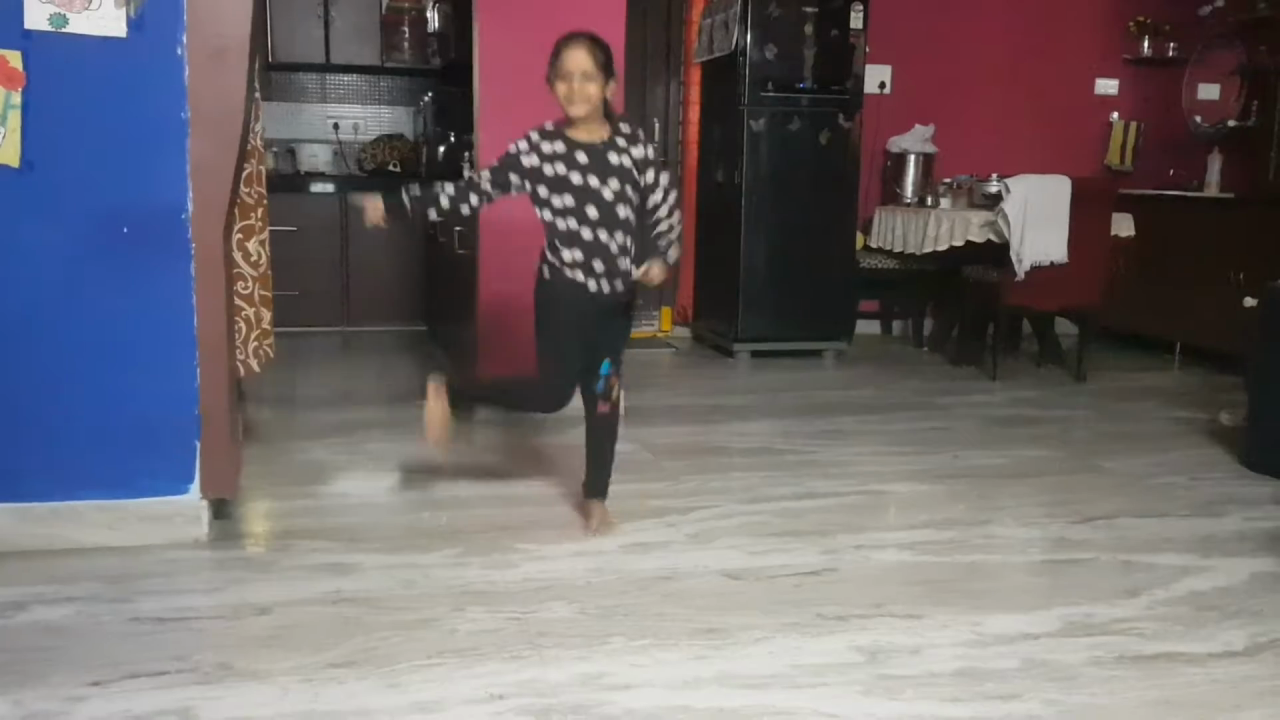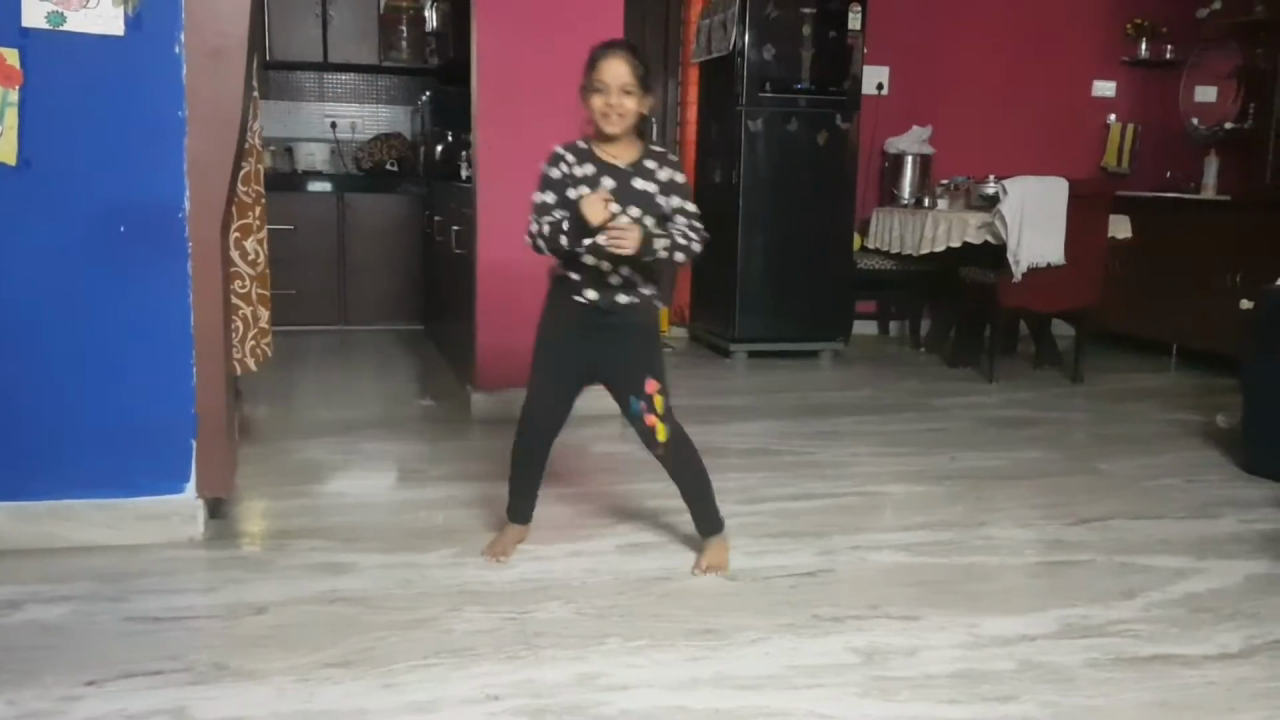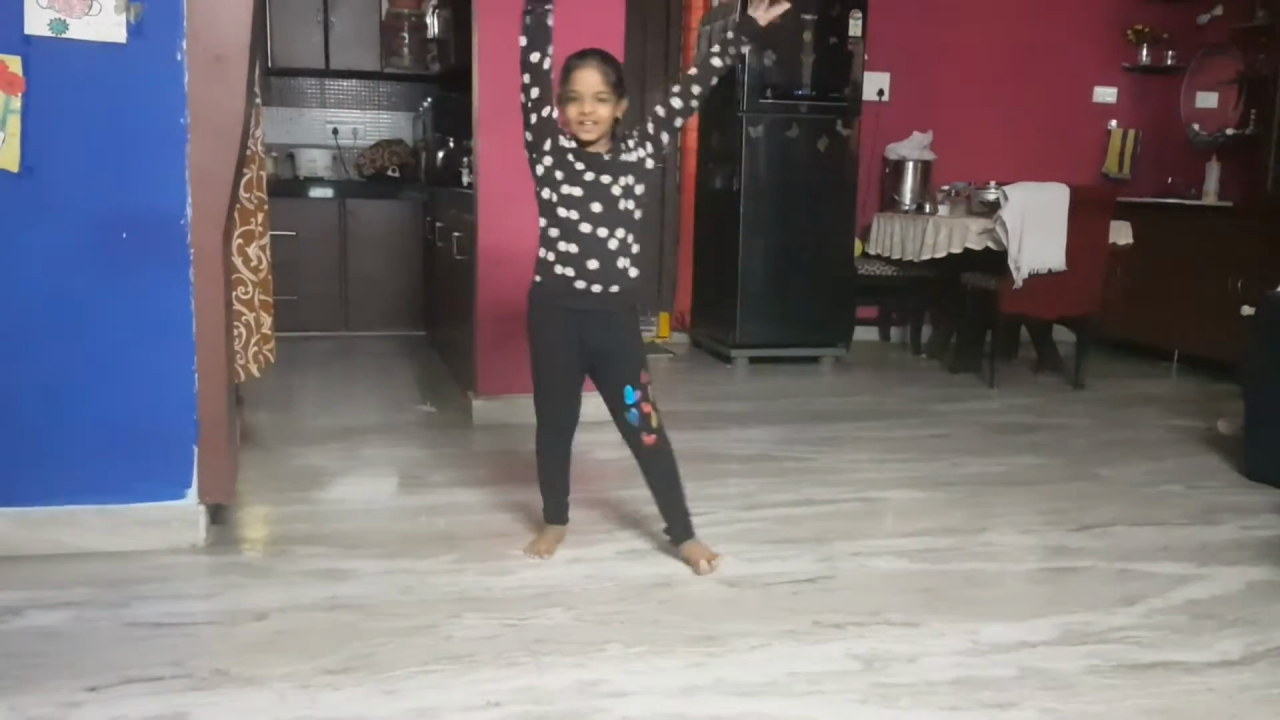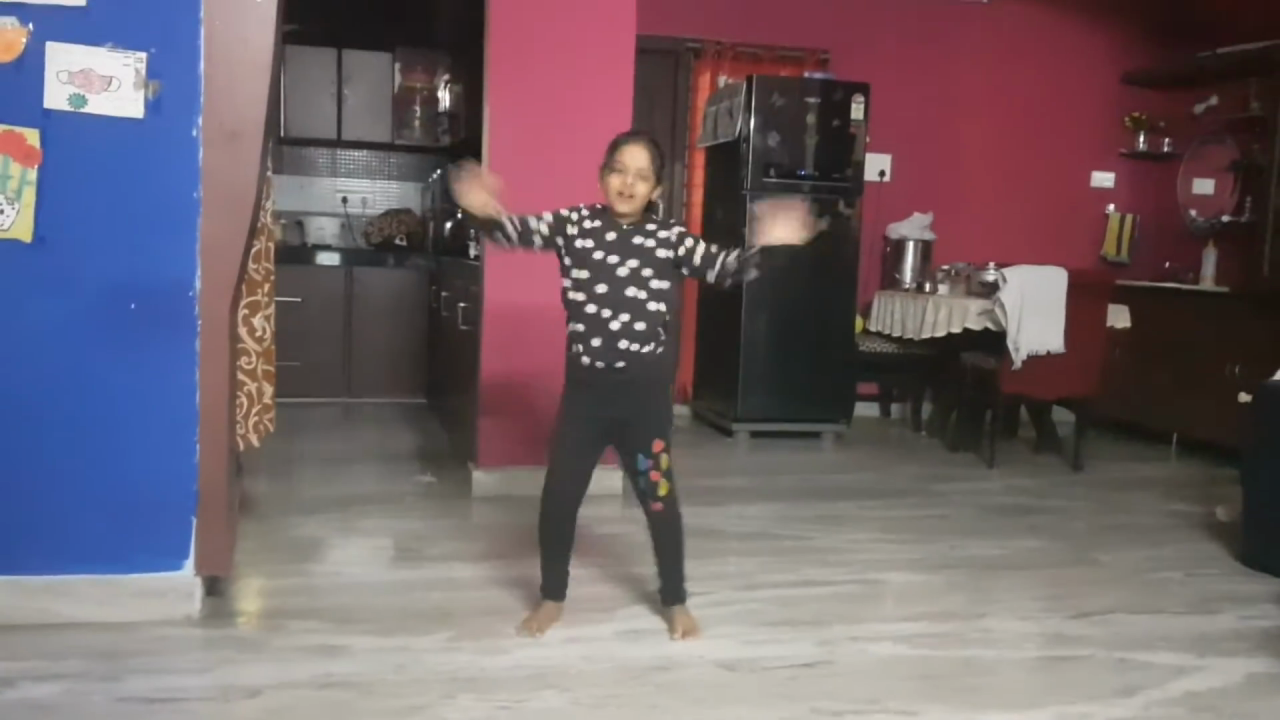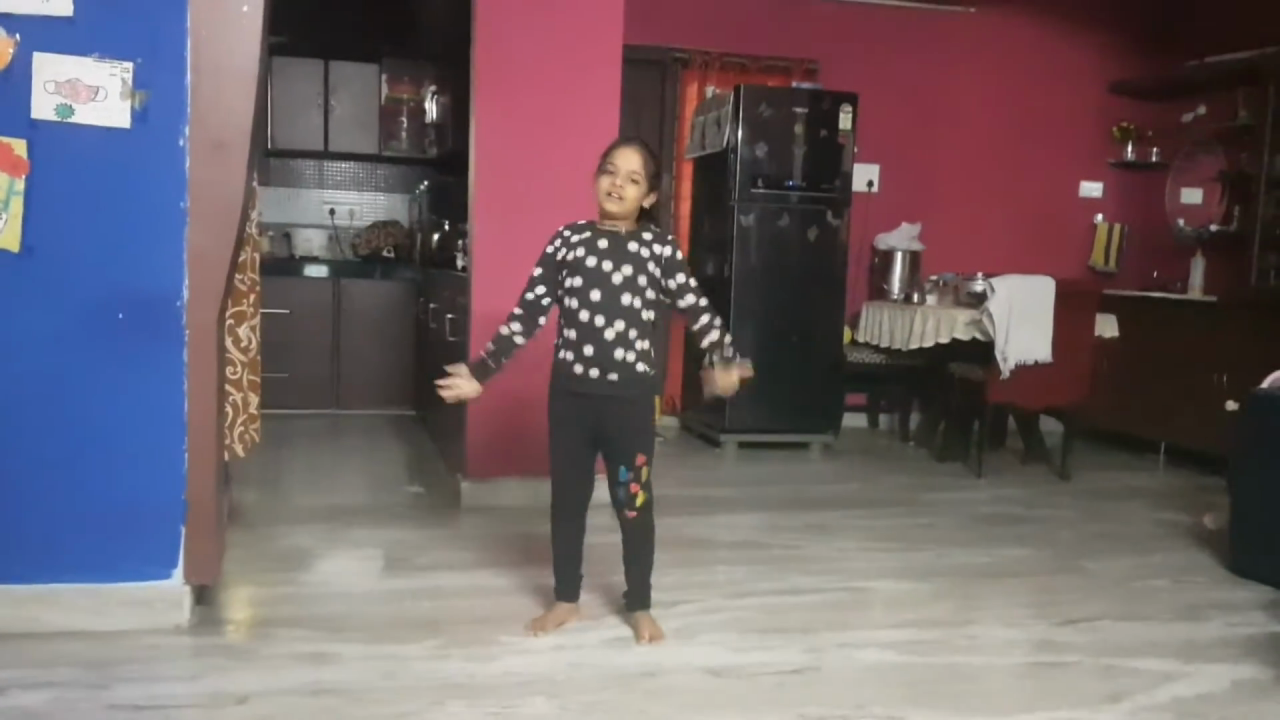
dt=1s
person 1, frame 1
left shoulder: (633, 145)
right shoulder: (536, 147)
left elbow: (666, 207)
right elbow: (475, 192)
left wrist: (662, 258)
right wrist: (395, 205)
left hip: (615, 296)
right hip: (563, 293)
left knee: (602, 395)
right knee: (551, 393)
left ankle: (596, 495)
right ankle: (446, 389)
person 1, frame 2
left shoulder: (663, 168)
right shoulder: (565, 161)
left elbow: (691, 239)
right elbow: (540, 235)
left wrist: (641, 241)
right wrist: (583, 224)
left hip: (633, 324)
right hip: (570, 318)
left knee: (662, 432)
right knee: (537, 423)
left ankle: (713, 531)
right ankle: (517, 521)
person 1, frame 3
left shoulder: (640, 152)
right shoulder: (547, 148)
left elbow: (689, 91)
right elbow: (532, 72)
left hip: (614, 315)
right hip: (554, 311)
left knee: (643, 426)
right knee: (554, 423)
left ankle: (683, 533)
right ankle: (554, 520)
person 1, frame 4
left shoulder: (670, 239)
right shoulder: (572, 223)
left elbow: (727, 268)
right elbow: (510, 231)
left wrist: (763, 242)
right wrist: (482, 208)
left hip: (645, 388)
right hip: (587, 387)
left knee: (659, 496)
right knee: (559, 496)
left ankle: (674, 599)
right ankle: (552, 597)
person 1, frame 5
left shoulder: (660, 248)
right shoulder: (567, 240)
left elbow: (695, 308)
right elbow: (528, 310)
left wrist: (723, 361)
right wrist: (480, 369)
left hip: (629, 396)
right hip: (570, 392)
left knee: (634, 503)
right knee: (568, 498)
left ankle: (639, 605)
right ankle: (566, 598)
